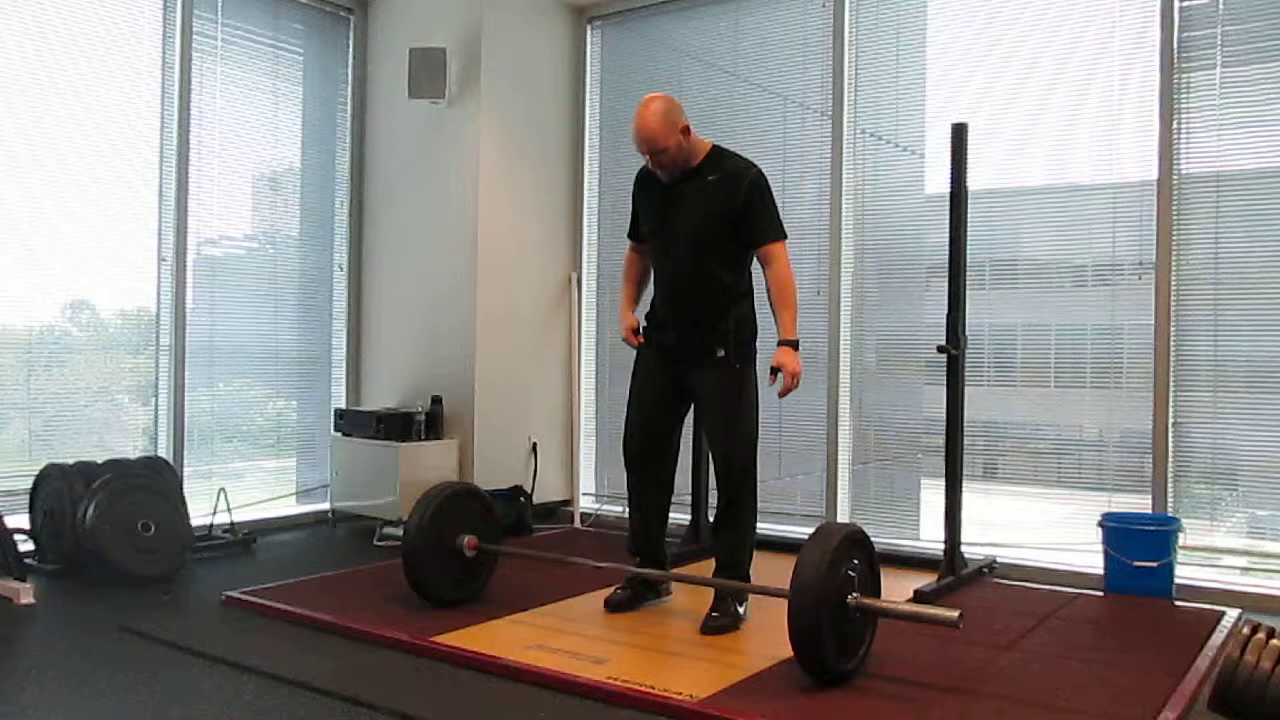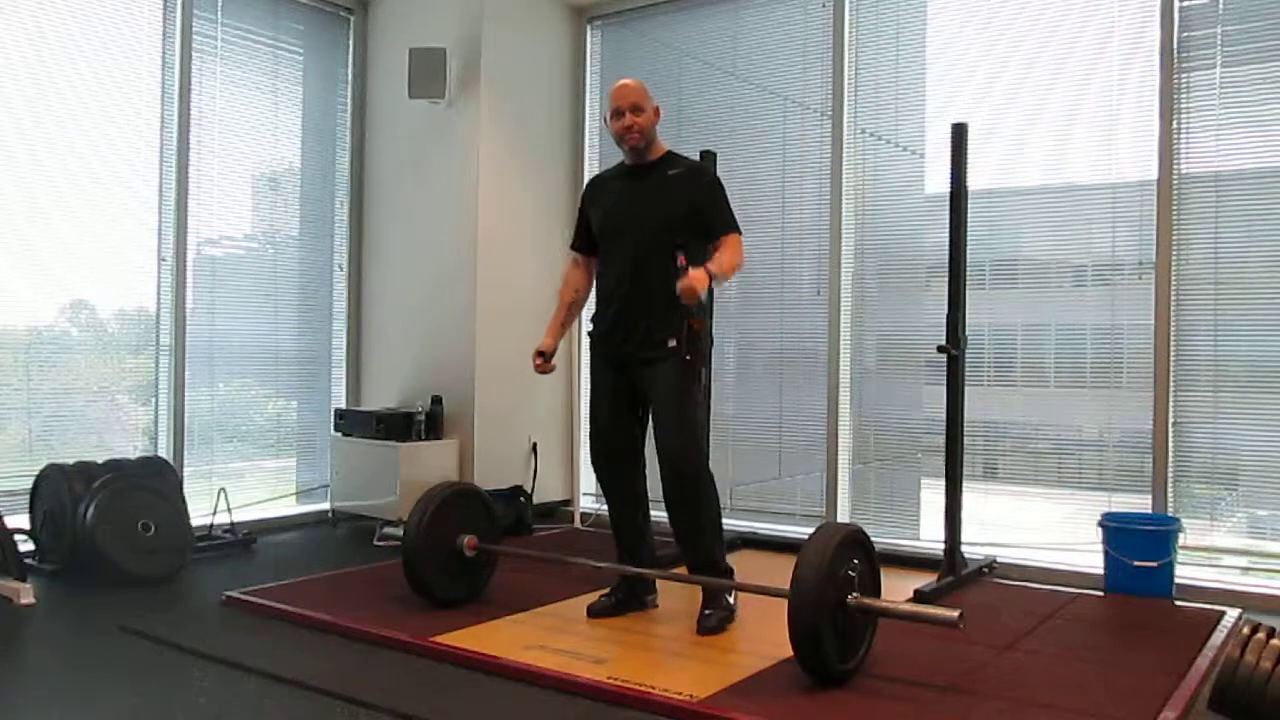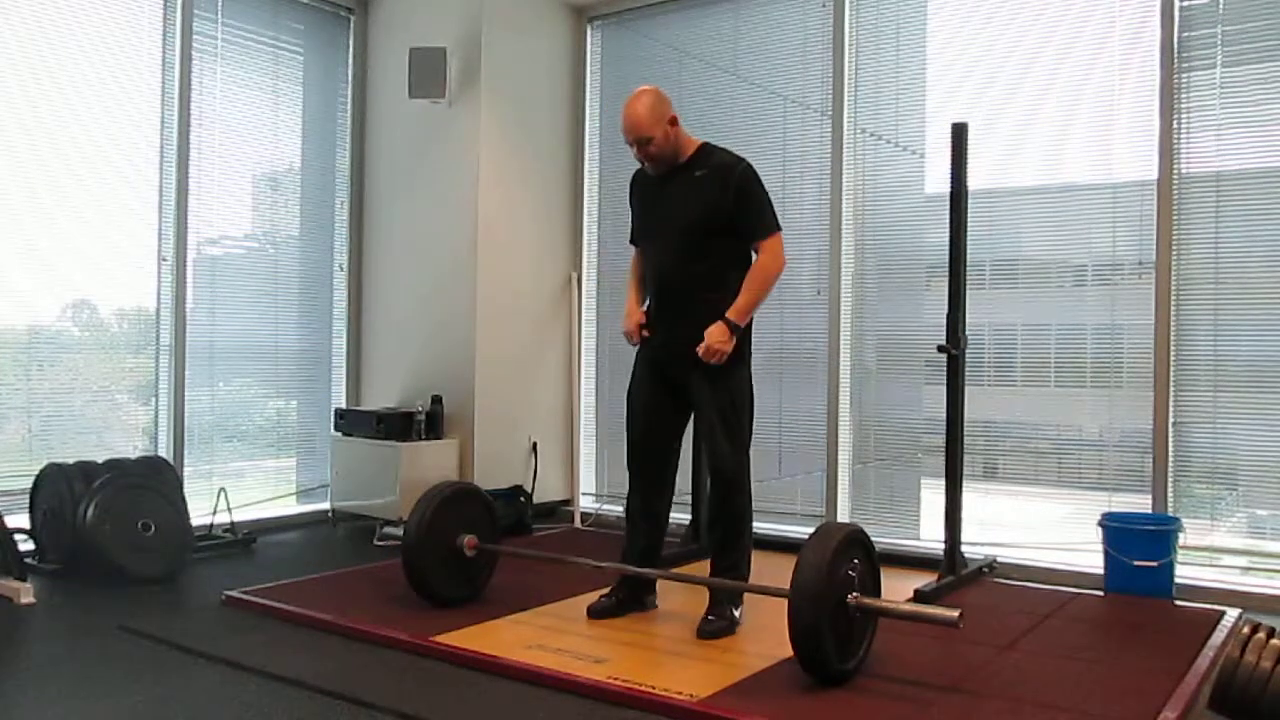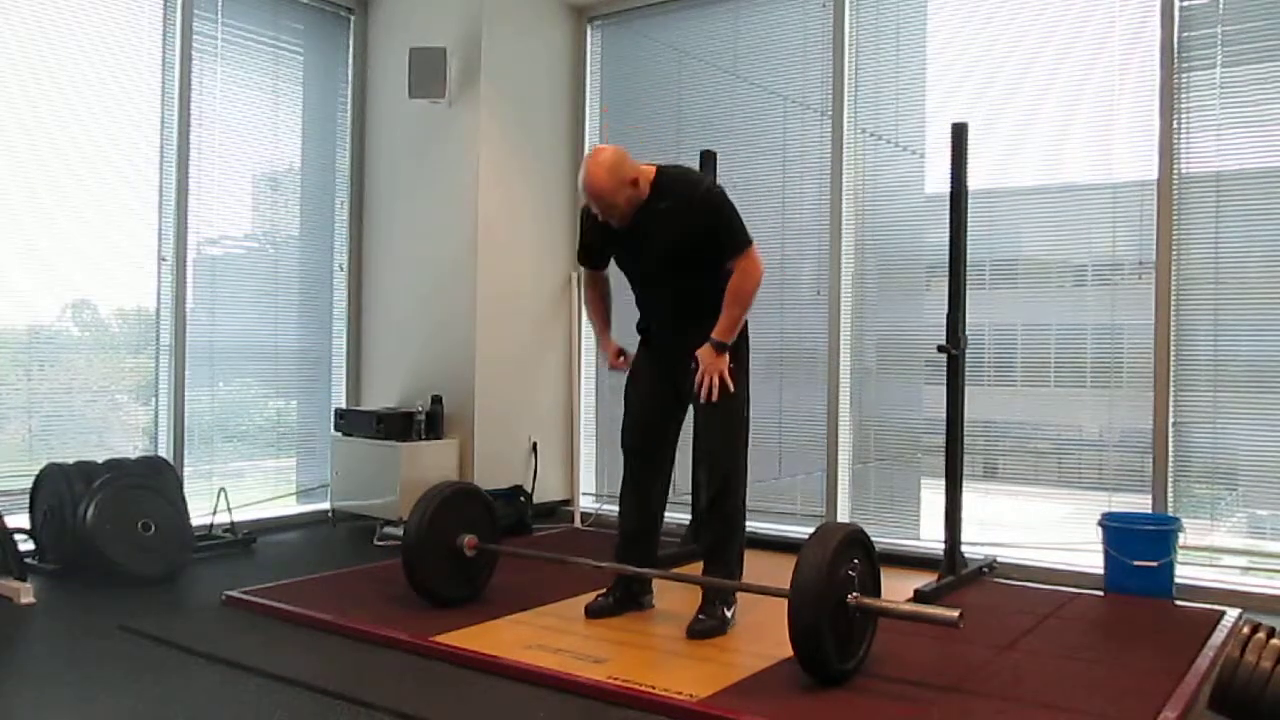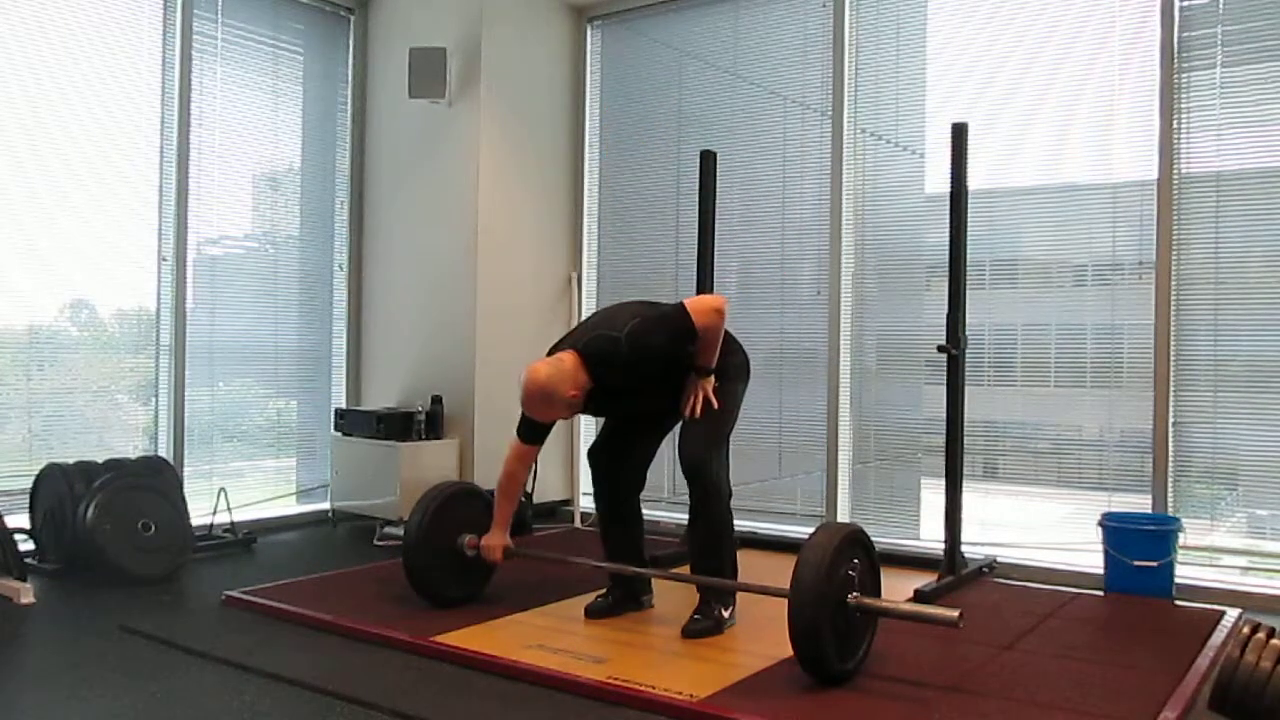
dt=1s
person 1, frame 1
left shoulder: (740, 179)
right shoulder: (646, 181)
left elbow: (774, 260)
left wrist: (787, 341)
right wrist: (627, 307)
left hip: (722, 347)
right hip: (660, 343)
left knee: (733, 465)
right knee: (643, 450)
left ankle: (731, 586)
right ankle: (648, 570)
person 1, frame 2
left shoulder: (693, 179)
right shoulder: (599, 188)
left elbow: (733, 249)
right elbow: (581, 266)
left wrist: (707, 274)
right wrist: (552, 335)
left hip: (673, 347)
right hip: (611, 350)
left knee: (683, 461)
right knee: (615, 463)
left ankle: (716, 584)
right ankle: (636, 579)
person 1, frame 3
left shoulder: (729, 174)
right shoulder: (643, 183)
left elbow: (771, 254)
left wrist: (730, 323)
right wrist: (634, 303)
left hip: (716, 347)
right hip: (658, 347)
left knee: (726, 467)
right knee: (646, 461)
left ankle: (728, 594)
right ankle: (637, 581)
person 1, frame 4
left shoulder: (695, 196)
right shoulder: (596, 213)
left elbow: (748, 267)
right elbow: (593, 275)
left wrist: (718, 345)
right wrist: (603, 337)
left hip: (714, 346)
right hip: (656, 347)
left knee: (719, 464)
right knee: (641, 454)
left ankle: (721, 596)
right ankle: (632, 583)
person 1, frame 5
left shoulder: (628, 347)
right shoulder: (549, 382)
left elbow: (713, 306)
right elbow: (520, 458)
left wrist: (703, 375)
right wrist: (499, 530)
left hip: (716, 369)
right hip: (655, 382)
left knee: (699, 461)
right knee: (607, 460)
left ankle: (718, 598)
right ankle: (630, 585)
